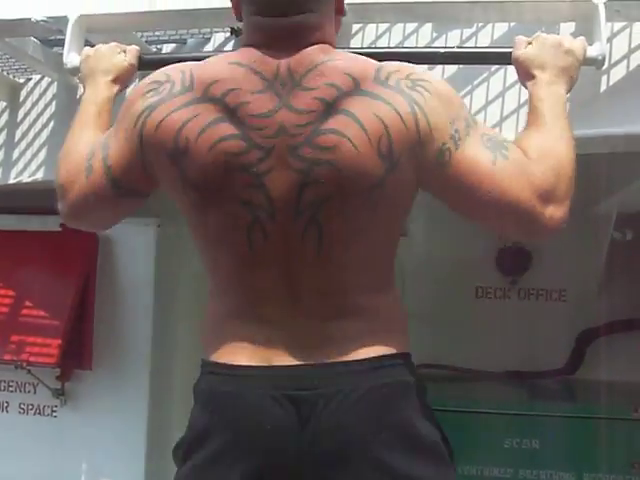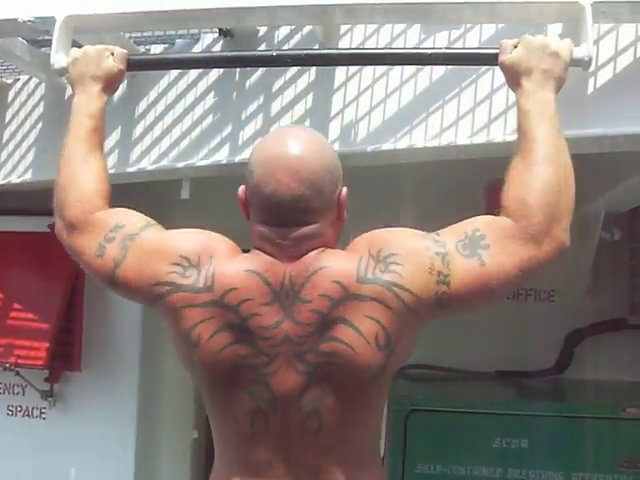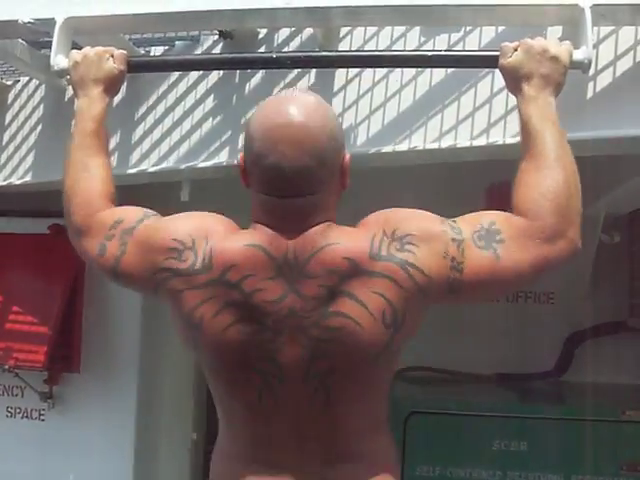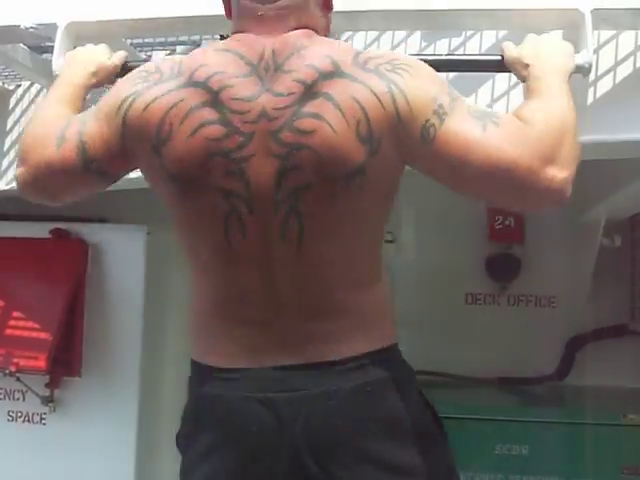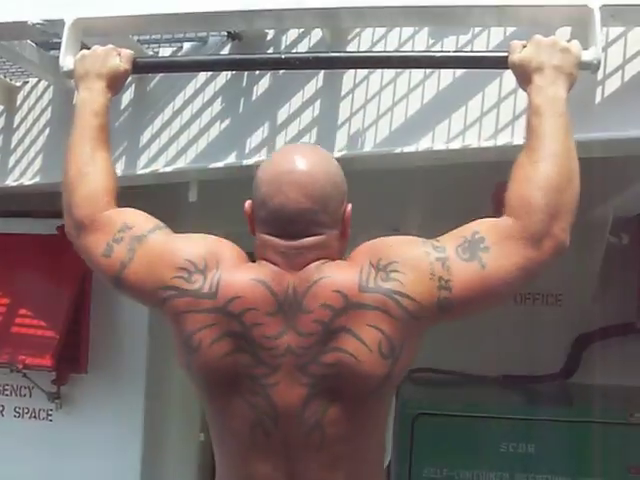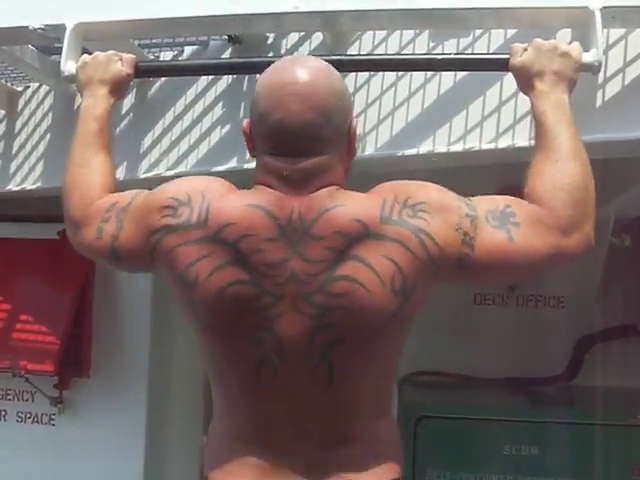
dt=0.5s
person 1, frame 1
left shoulder: (169, 99)
right shoulder: (402, 96)
left elbow: (76, 201)
right elbow: (543, 204)
left wrist: (99, 86)
right wrist: (549, 83)
left hip: (234, 406)
right hip: (371, 404)
person 1, frame 2
left shoulder: (193, 276)
right shoulder: (386, 279)
left elbow: (76, 222)
right elbow: (540, 231)
left wrist: (90, 94)
right wrist: (537, 90)
person 1, frame 3
left shoulder: (194, 253)
right shoulder: (394, 254)
left elbow: (88, 227)
right elbow: (552, 234)
left wrist: (91, 98)
right wrist: (537, 95)
person 1, frame 4
left shoulder: (155, 89)
right shoulder: (385, 82)
left elbow: (37, 173)
right elbow: (546, 173)
left wrist: (76, 73)
right wrist: (546, 72)
left hip: (226, 403)
right hip: (358, 397)
person 1, frame 5
left shoulder: (204, 286)
right shoulder: (391, 290)
left elbow: (88, 219)
right elbow: (543, 229)
left wrist: (94, 91)
right wrist: (548, 88)
person 1, frame 6
left shoulder: (191, 218)
right shoulder: (402, 223)
left elbow: (84, 220)
right elbow: (566, 227)
left wrist: (97, 97)
right wrist: (549, 91)
